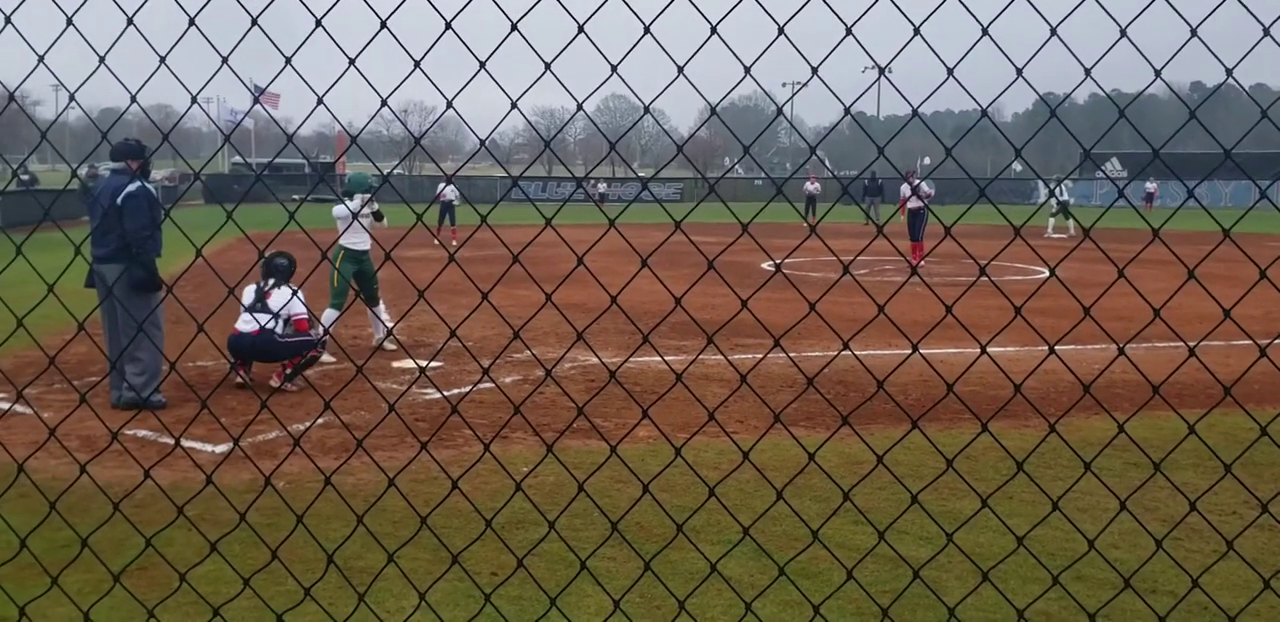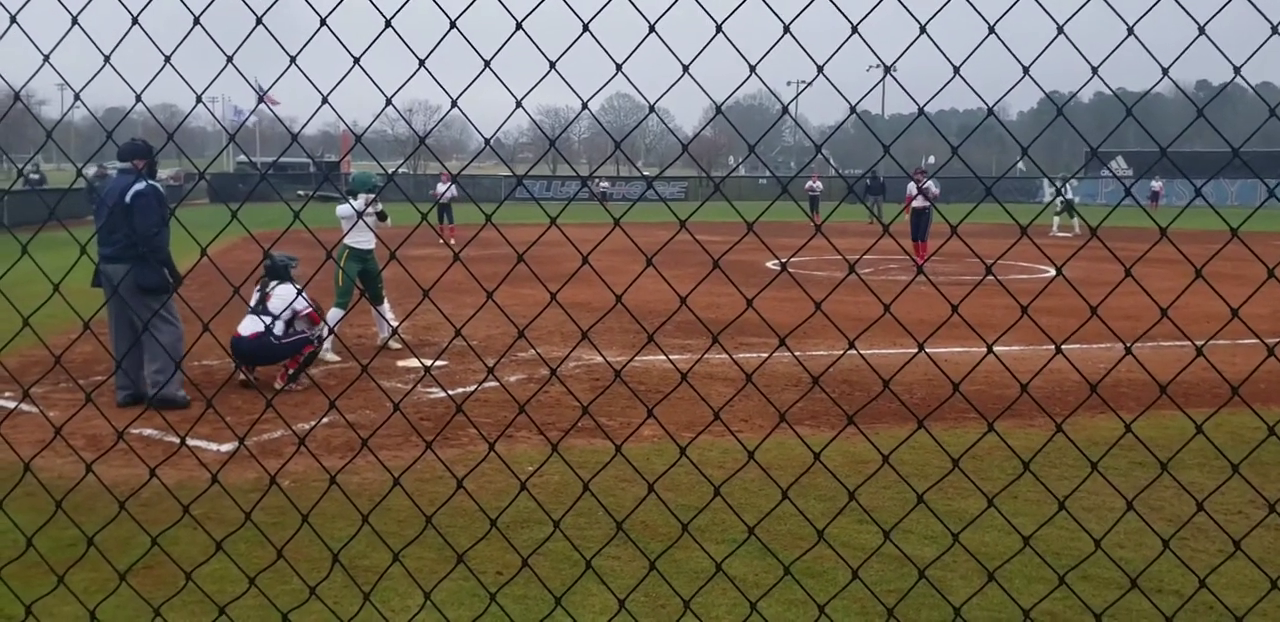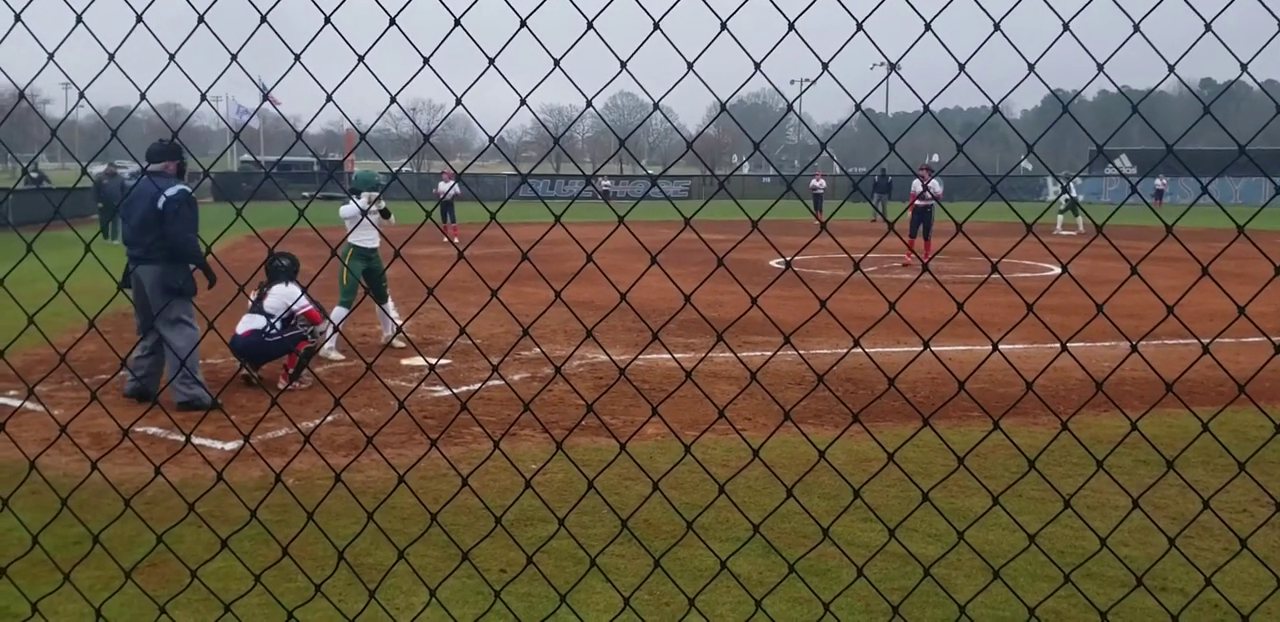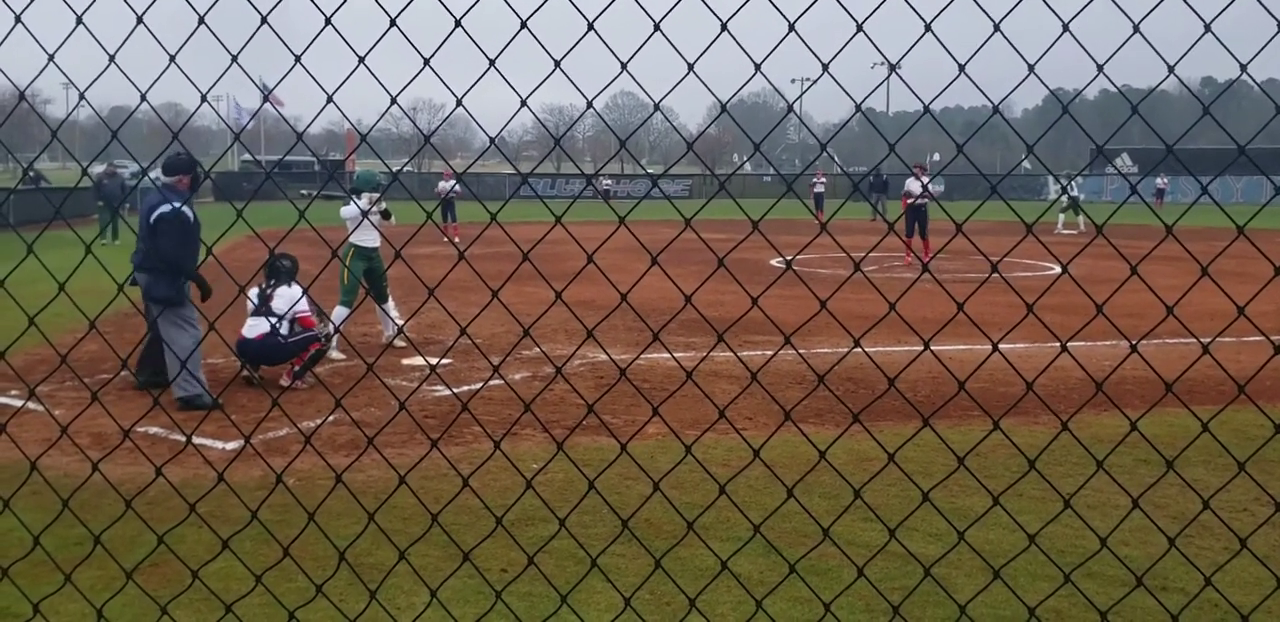
dt=0.5s
person 1, frame 1
left shoulder: (102, 187)
right shoulder: (137, 189)
left elbow: (99, 229)
right elbow: (139, 237)
left wrist: (117, 263)
right wrist: (150, 271)
left hip: (103, 267)
right hip: (129, 268)
left knee: (116, 333)
right knee: (145, 331)
left ankle: (120, 390)
right ankle: (140, 392)
person 1, frame 2
left shoulder: (108, 189)
right shoulder: (144, 189)
left elbow: (104, 231)
right elbow: (151, 237)
left wrist: (112, 258)
right wrist: (171, 269)
left hip: (110, 267)
right hip: (137, 269)
left knee: (123, 332)
right knee: (165, 328)
left ankle: (128, 390)
right ankle: (163, 391)
person 1, frame 3
left shoulder: (134, 190)
right shoulder: (176, 192)
left elbow: (127, 232)
right elbow: (183, 240)
right wrist: (205, 267)
left hip: (138, 268)
right hip: (165, 270)
left knee: (150, 329)
right knee: (180, 331)
left ankle: (140, 385)
right ankle: (190, 394)
person 1, frame 4
left shoulder: (159, 199)
right shoulder: (174, 209)
right elbow: (173, 255)
right wrist: (199, 280)
left hip: (151, 274)
right hip: (162, 278)
left knee: (163, 327)
right knee: (185, 332)
right ankle: (191, 392)
person 2, frame 1
left shoulder: (366, 207)
right shoulder: (346, 205)
left elbow: (383, 223)
right elbow: (336, 213)
left wrist: (373, 206)
right wrist: (357, 202)
left hip: (364, 256)
right hip: (345, 256)
left knee: (374, 298)
right knee: (337, 302)
left ankle: (380, 337)
person 2, frame 2
left shoulder: (371, 206)
right shoulder: (349, 205)
left elbow: (386, 223)
right elbow: (340, 213)
left wrist: (377, 207)
right wrist: (362, 202)
left hip: (369, 255)
right hip: (350, 255)
left knee: (378, 297)
right knee: (342, 301)
left ankle: (385, 336)
right ankle: (324, 348)
person 2, frame 3
left shoulder: (374, 204)
right shoulder: (352, 203)
left elbow: (390, 220)
right elbow: (343, 213)
left wrist: (380, 204)
right wrist: (365, 201)
left hip: (373, 254)
right hip: (354, 254)
left knee: (383, 296)
right knee: (346, 300)
left ankle: (389, 335)
right ankle: (328, 346)
person 2, frame 4
left shoulder: (375, 205)
right shoulder: (352, 204)
left elbow: (390, 221)
right elbow: (345, 214)
left wrist: (381, 206)
right wrist: (366, 201)
left hip: (374, 254)
right hip: (355, 254)
left knee: (383, 296)
right knee: (347, 299)
left ankle: (390, 334)
right ankle: (329, 345)
person 3, frame 1
left shoulder: (250, 289)
right shoulder: (292, 291)
right elbow: (302, 327)
left hip: (235, 344)
right hip: (263, 345)
right knee: (317, 342)
left ankle: (241, 371)
right ankle: (283, 378)
person 3, frame 2
left shoulder: (261, 288)
right shoulder: (291, 289)
right elbow: (316, 319)
left hip: (238, 345)
right hip: (260, 347)
right knee: (315, 337)
left ankle: (246, 369)
right ankle: (287, 379)
person 3, frame 3
left shoulder: (261, 288)
right shoulder: (290, 289)
right elbow: (315, 319)
left hip: (237, 344)
right hip: (255, 345)
right knee: (310, 333)
left ankle: (251, 366)
right ankle: (289, 378)
person 3, frame 4
left shoulder: (254, 291)
right shoulder: (295, 290)
right elbow: (307, 324)
right wrist: (319, 325)
left hip: (244, 347)
right hip: (270, 348)
right knee: (322, 336)
left ankle: (251, 367)
right ankle: (293, 376)
